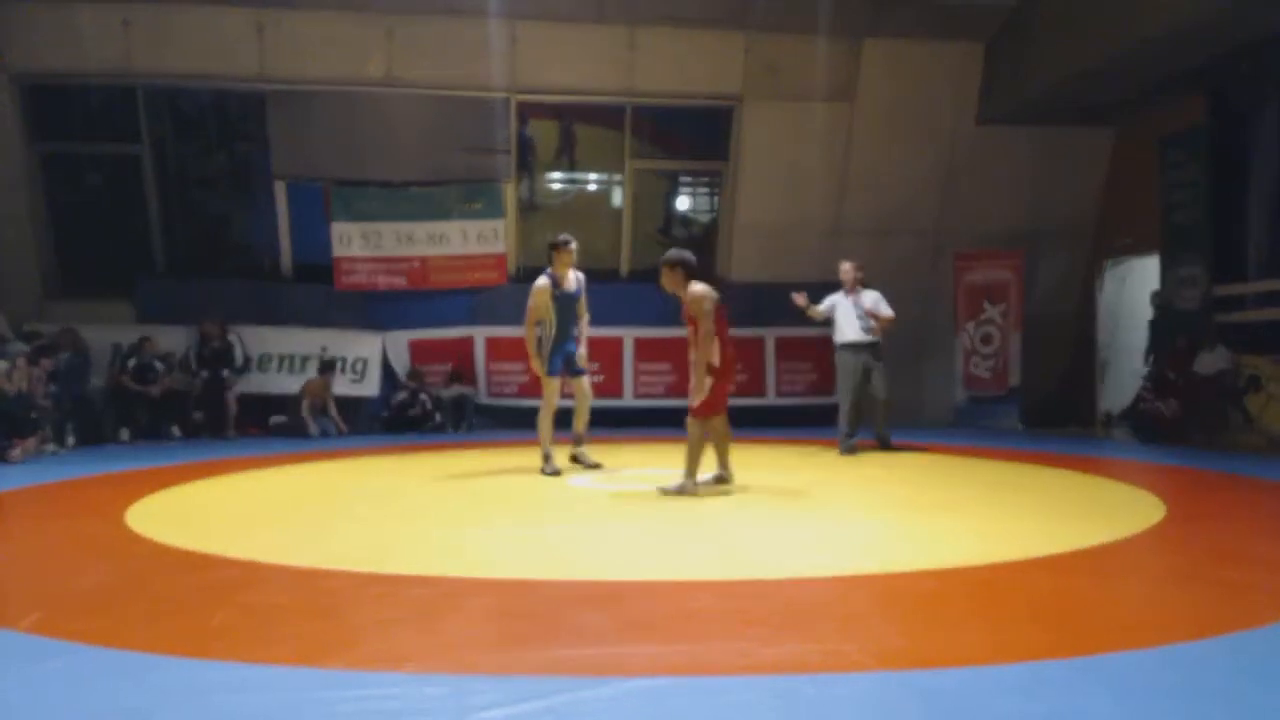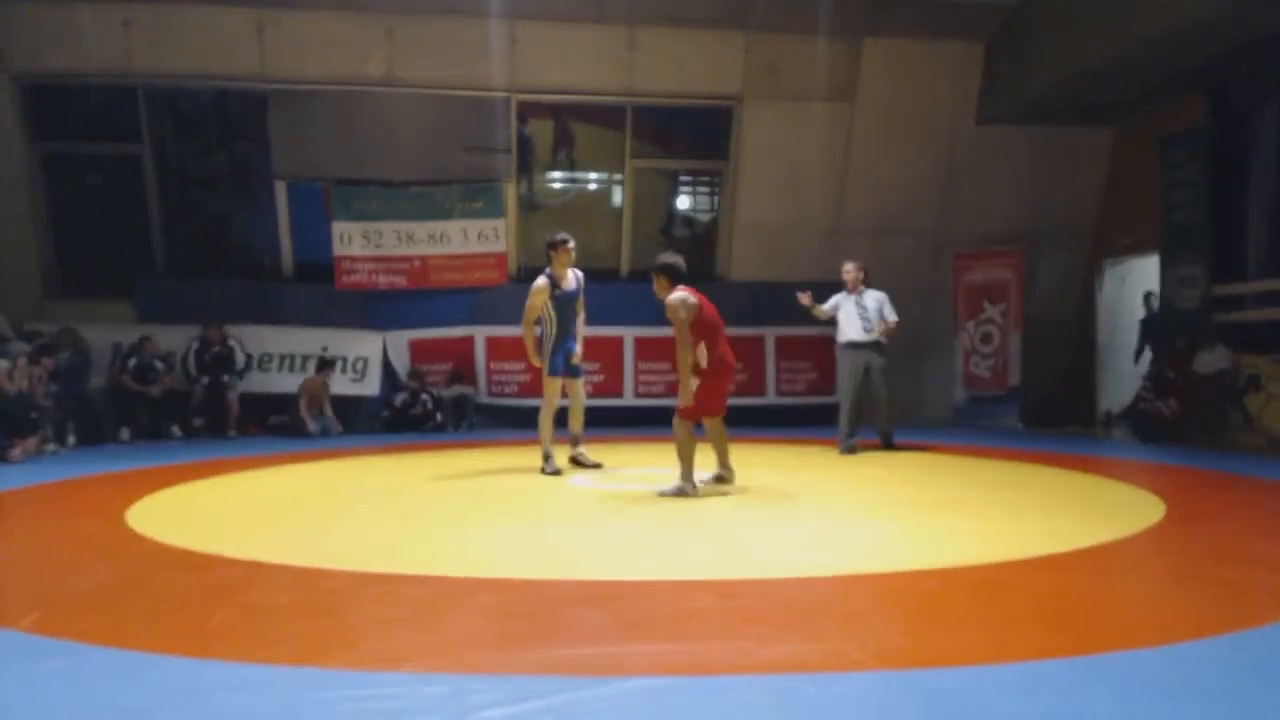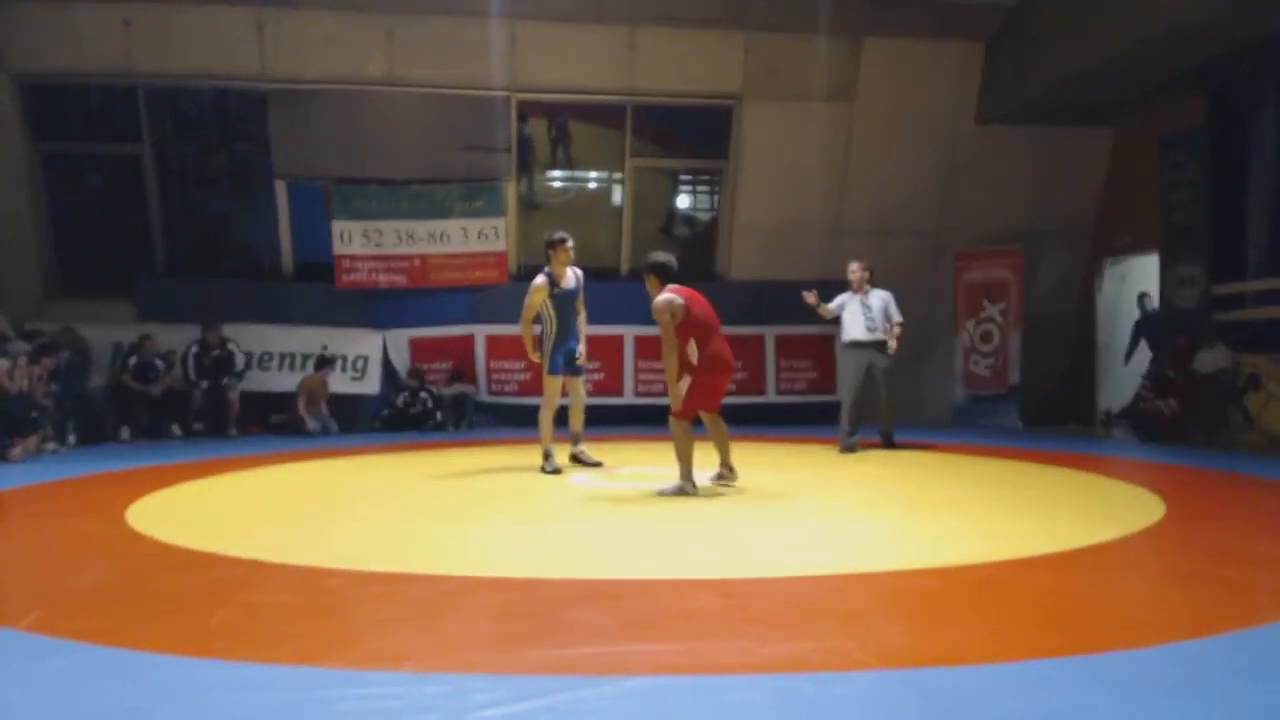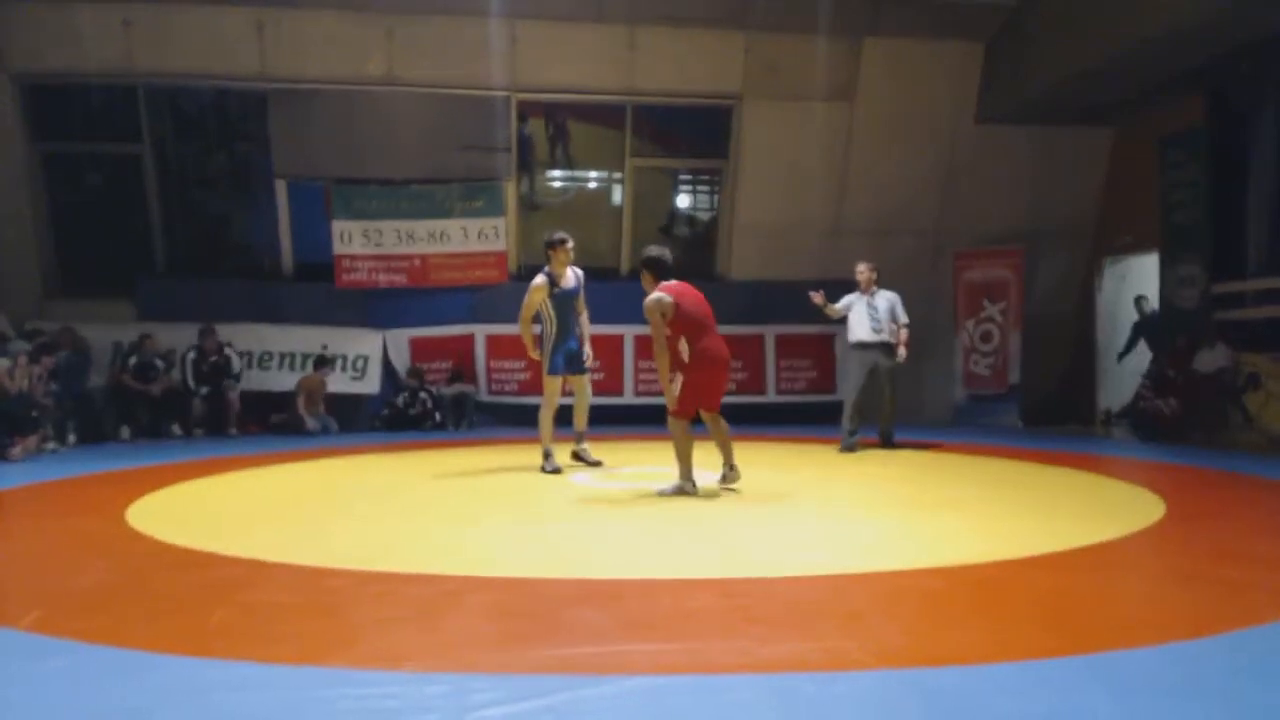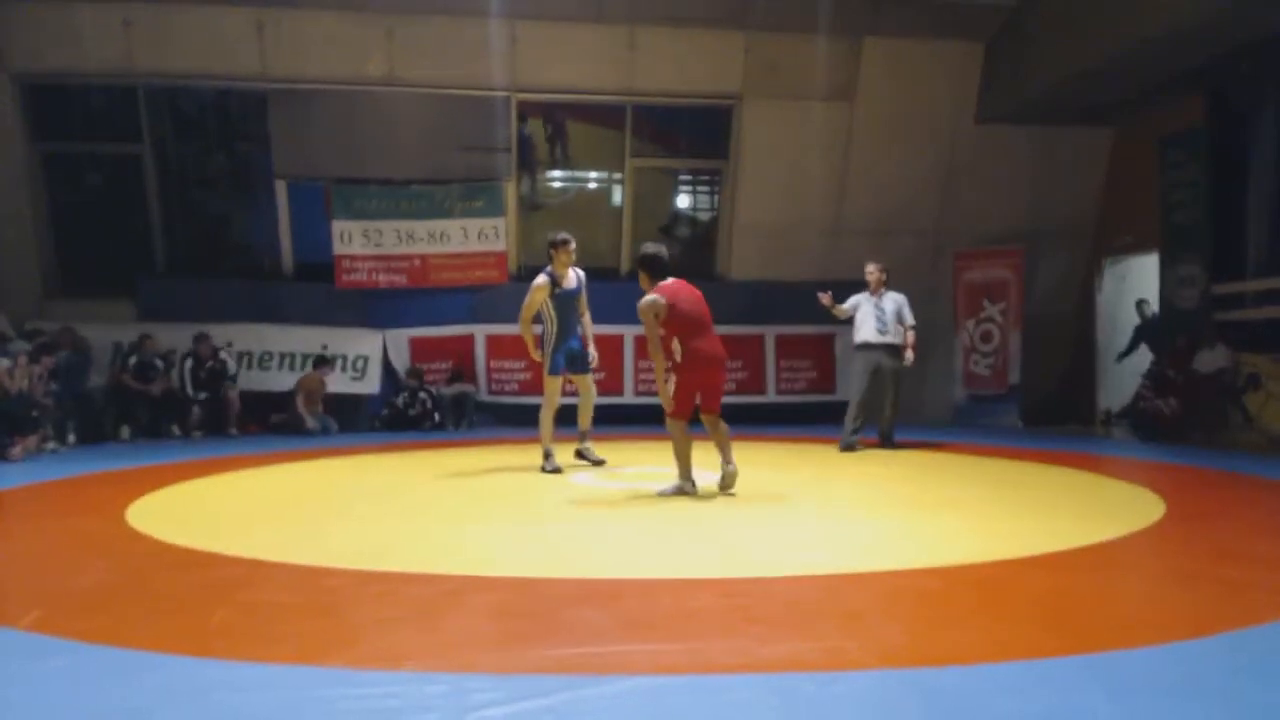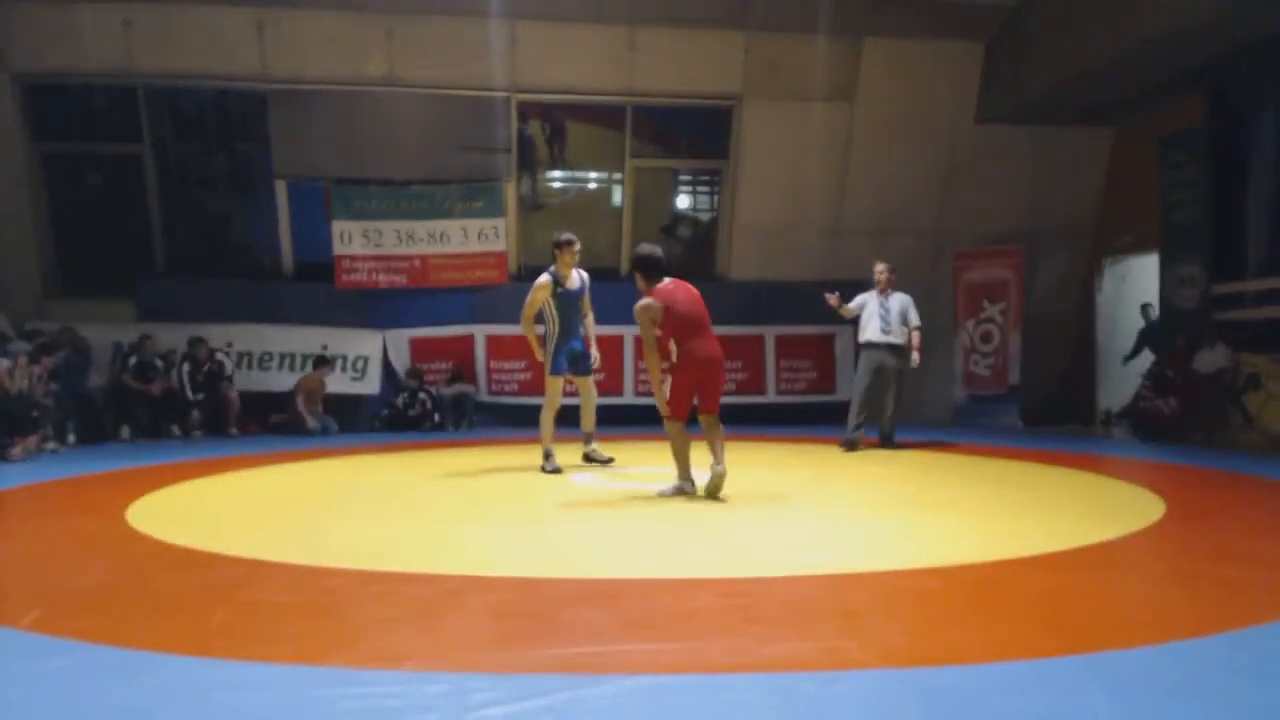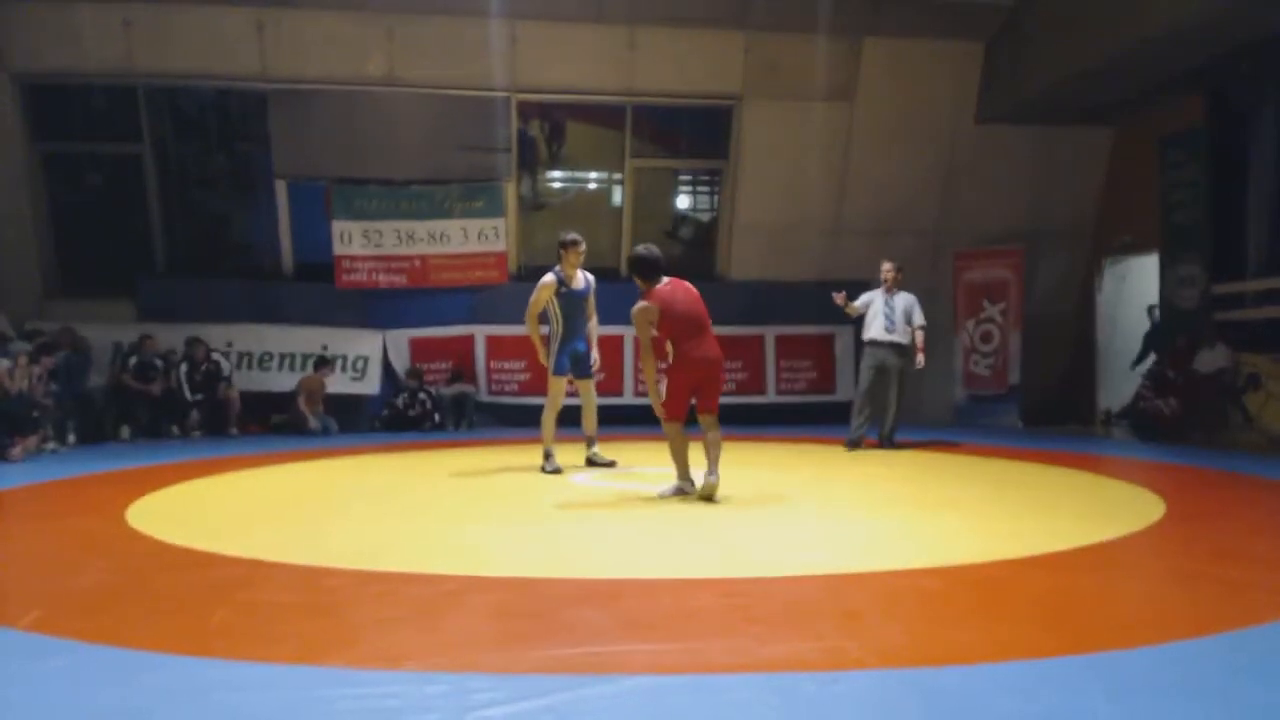
dt=0.1s
person 1, frame 1
left shoulder: (698, 293)
right shoulder: (688, 301)
left elbow: (706, 331)
left wrist: (700, 370)
right wrist: (694, 377)
left hip: (715, 364)
right hip: (714, 364)
left knee: (695, 418)
right knee: (716, 418)
left ankle: (689, 481)
right ankle: (724, 471)
person 1, frame 2
left shoulder: (674, 301)
right shoulder: (691, 297)
left elbow: (683, 343)
left wrist: (684, 383)
right wrist: (687, 380)
left hip: (709, 366)
right hip: (726, 364)
left knee: (682, 420)
right knee: (712, 417)
left ankle: (687, 482)
right ankle: (724, 470)
person 1, frame 3
left shoulder: (662, 302)
right shoulder: (687, 295)
left elbow: (670, 346)
left wrist: (672, 387)
right wrist: (679, 381)
left hip: (702, 364)
right hip: (723, 360)
left knee: (678, 419)
right knee: (709, 413)
left ankle: (686, 482)
right ankle: (726, 468)
person 1, frame 4
left shoulder: (654, 301)
right shoulder: (688, 289)
left elbow: (660, 345)
left wrist: (665, 385)
left hip: (695, 360)
right hip: (720, 355)
left knee: (678, 418)
right knee: (711, 412)
left ankle: (686, 481)
right ankle: (729, 466)
person 1, frame 5
left shoulder: (648, 302)
right shoulder: (687, 287)
left elbow: (655, 346)
left wrist: (661, 387)
left hip: (689, 360)
right hip: (716, 355)
left knee: (675, 419)
right knee: (711, 415)
left ankle: (686, 481)
right ankle: (728, 464)
person 1, frame 6
left shoulder: (645, 306)
right shoulder: (687, 287)
left elbow: (650, 350)
left wrist: (658, 391)
left hip: (687, 362)
right hip: (714, 357)
left knee: (674, 420)
right knee: (710, 418)
left ankle: (685, 481)
right ankle: (718, 465)
person 1, frame 7
left shoulder: (642, 307)
right shoulder: (686, 286)
left elbow: (647, 352)
left wrist: (653, 392)
left hip: (684, 363)
right hip: (712, 357)
left knee: (672, 421)
right knee: (709, 419)
left ankle: (684, 481)
right ankle: (712, 473)
person 2, frame 1
left shoulder: (579, 278)
right shoulder: (543, 284)
right elbow: (530, 323)
left wrist: (583, 345)
right wrist: (533, 356)
left hip: (571, 343)
right hip: (551, 346)
left knee: (585, 397)
right knee: (550, 402)
left ankle: (578, 450)
right ankle: (547, 458)
person 2, frame 2
left shoulder: (578, 276)
right shoulder: (542, 285)
right elbow: (527, 322)
left wrist: (579, 342)
right wrist: (532, 354)
left hip: (571, 344)
right hip: (553, 345)
left knee: (578, 399)
right knee: (551, 402)
left ankle: (577, 452)
right ankle: (547, 458)
person 2, frame 3
left shoulder: (577, 274)
right shoulder: (541, 283)
right elbow: (526, 320)
left wrist: (582, 342)
right wrist: (530, 350)
left hip: (572, 342)
right hip: (553, 343)
left knee: (579, 397)
right knee: (551, 400)
left ankle: (577, 450)
right ankle: (547, 457)
person 2, frame 4
left shoulder: (578, 275)
right shoulder: (541, 283)
right elbow: (524, 319)
left wrist: (587, 343)
right wrist: (530, 348)
left hip: (574, 342)
right hip: (553, 344)
left knee: (584, 394)
right knee: (551, 400)
left ankle: (580, 447)
right ankle: (548, 456)
person 2, frame 5
left shoulder: (579, 276)
right shoulder: (542, 283)
left elbow: (584, 312)
right elbow: (524, 319)
left wrist: (591, 344)
right wrist: (532, 349)
left hip: (576, 342)
right hip: (555, 344)
left knee: (588, 393)
right knee: (552, 400)
left ankle: (584, 446)
right ankle: (548, 456)
person 2, frame 6
left shoulder: (583, 278)
right shoulder: (545, 282)
left elbow: (587, 313)
right elbow: (526, 317)
left wrist: (593, 345)
right wrist: (536, 348)
left hip: (578, 342)
right hip: (557, 344)
left knee: (589, 395)
right knee: (553, 400)
left ankle: (590, 449)
right ankle: (548, 456)
person 2, frame 7
left shoulder: (588, 280)
right shoulder: (549, 281)
left elbow: (591, 316)
right elbow: (531, 316)
left wrist: (594, 348)
right wrist: (540, 349)
left hip: (582, 344)
right hip: (561, 345)
left knee: (590, 399)
right knee: (555, 401)
left ankle: (592, 453)
right ankle: (548, 456)
person 3, frame 1
left shoulder: (874, 296)
right shoulder: (836, 299)
left elbow: (890, 320)
right elbow: (820, 313)
left wrist: (876, 316)
right wrist: (807, 306)
left hip: (873, 351)
right hip: (848, 352)
left knee: (880, 396)
right knee: (848, 398)
left ankle: (882, 438)
right ankle: (847, 442)
person 3, frame 2
left shoulder: (879, 297)
right shoulder: (840, 299)
left elbow: (893, 322)
right elbow: (824, 312)
left wrist: (886, 328)
right wrist: (811, 306)
left hip: (875, 351)
right hip: (850, 351)
left knee: (882, 396)
right knee: (848, 397)
left ankle: (886, 438)
right ankle: (847, 441)
person 3, frame 3
left shoulder: (884, 296)
right shoulder: (845, 298)
left elbow: (897, 323)
right elbow: (829, 312)
left wrist: (894, 338)
right wrist: (817, 305)
left hip: (879, 350)
right hip: (853, 350)
left knee: (884, 396)
right knee: (850, 396)
left ankle: (887, 437)
right ankle: (848, 440)
person 3, frame 4
left shoulder: (891, 297)
right shoulder: (851, 299)
left elbow: (903, 324)
right elbow: (836, 311)
left wrist: (902, 344)
right wrist: (824, 304)
left hip: (885, 351)
right hip: (859, 351)
left knee: (888, 396)
right knee: (851, 396)
left ankle: (885, 436)
right ankle: (848, 440)
person 3, frame 5
left shoulder: (898, 299)
right shoulder: (859, 299)
left elbow: (910, 326)
right elbow: (843, 312)
left wrist: (909, 348)
right wrist: (831, 305)
left hip: (890, 352)
right hip: (864, 351)
left knee: (891, 397)
right knee: (857, 395)
left ankle: (886, 437)
right ankle: (849, 439)
person 3, frame 6
left shoulder: (904, 300)
right shoulder: (865, 298)
left elbow: (914, 327)
right elbow: (850, 311)
left wrist: (915, 349)
right wrist: (839, 305)
left hip: (894, 352)
right hip: (869, 351)
left knee: (892, 397)
right knee: (860, 394)
left ankle: (886, 437)
right ankle: (852, 437)
person 3, frame 7
left shoulder: (909, 299)
right shoulder: (871, 296)
left elbow: (918, 327)
right elbow: (856, 310)
left wrist: (920, 350)
right wrist: (845, 304)
left hip: (897, 351)
right hip: (873, 349)
left knee: (894, 397)
right knee: (863, 391)
left ankle: (886, 437)
right ankle: (857, 436)
